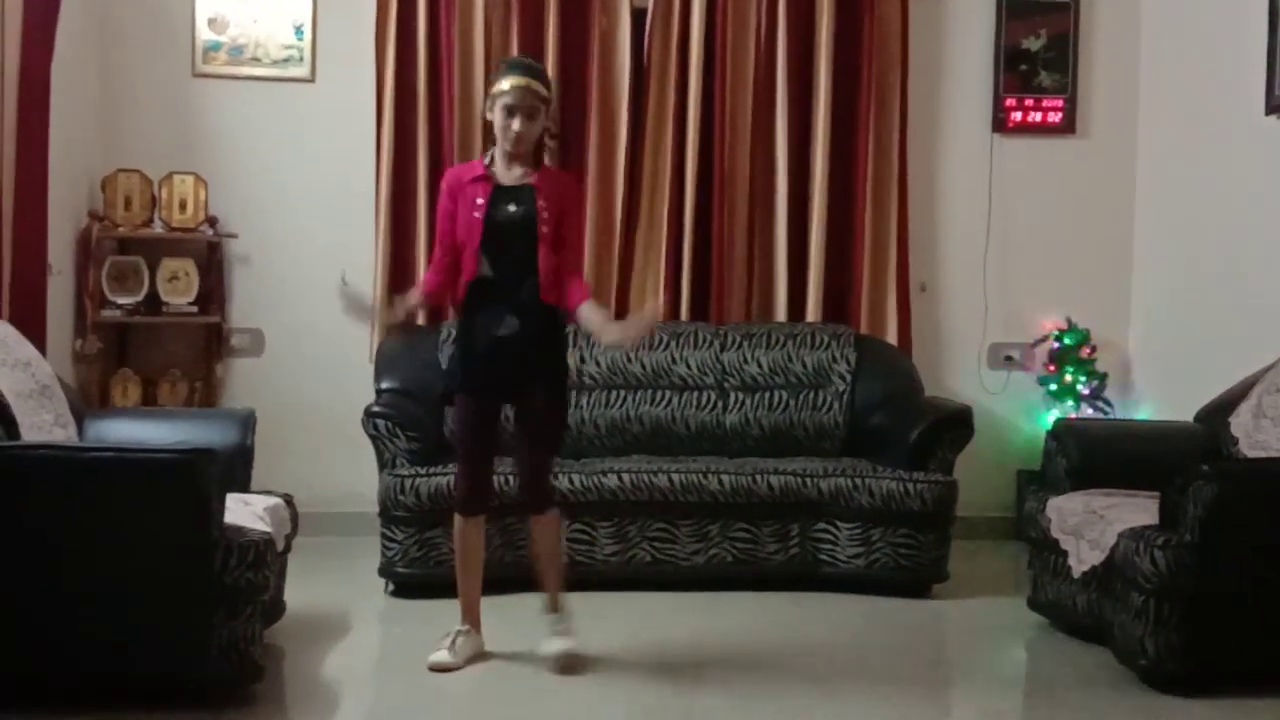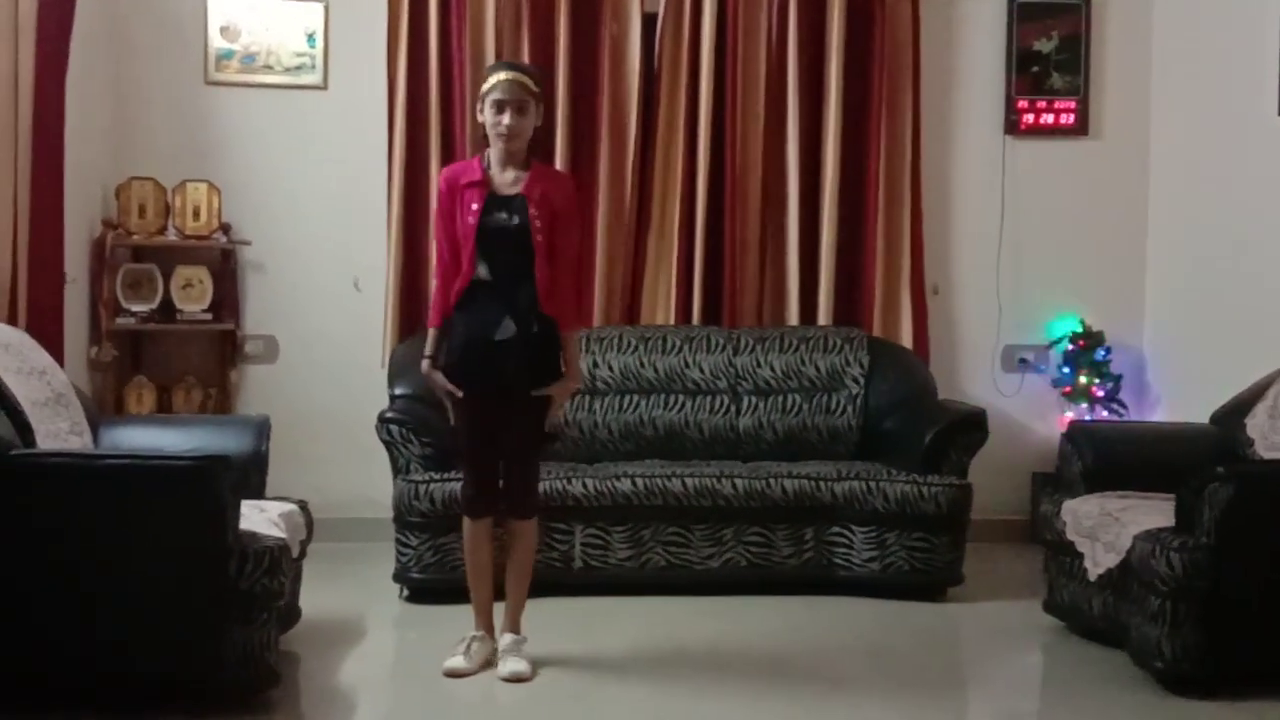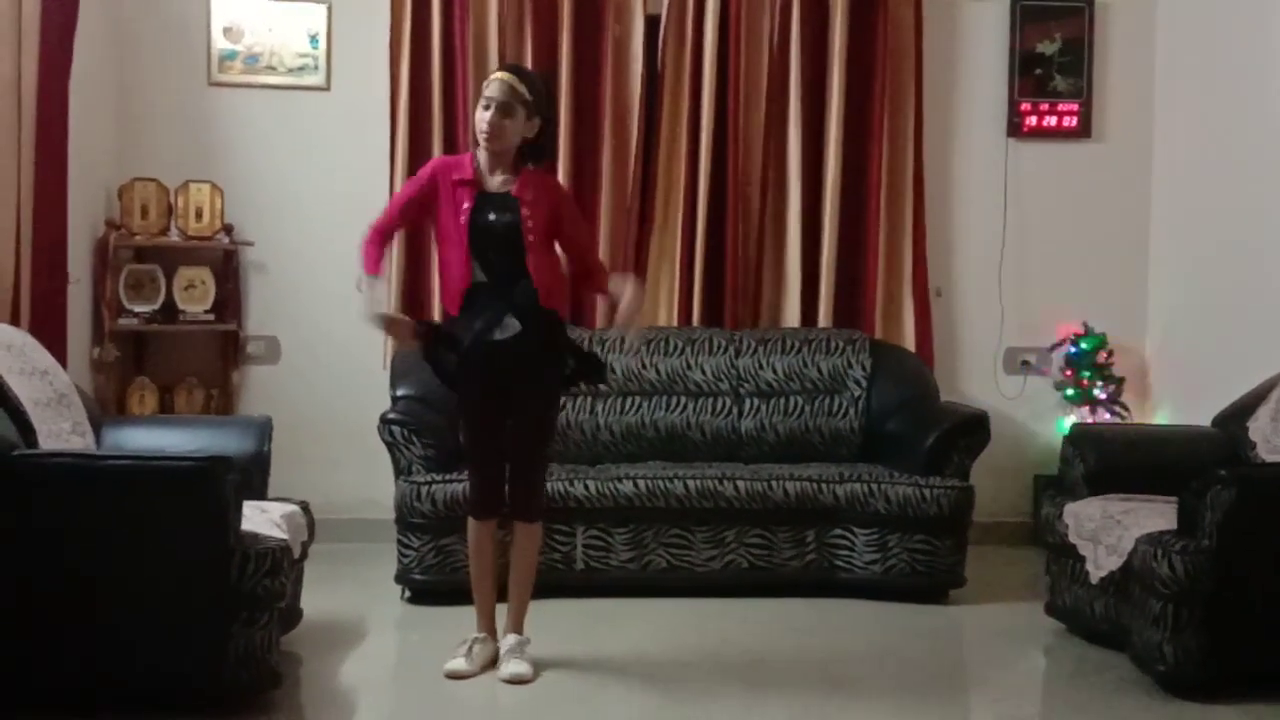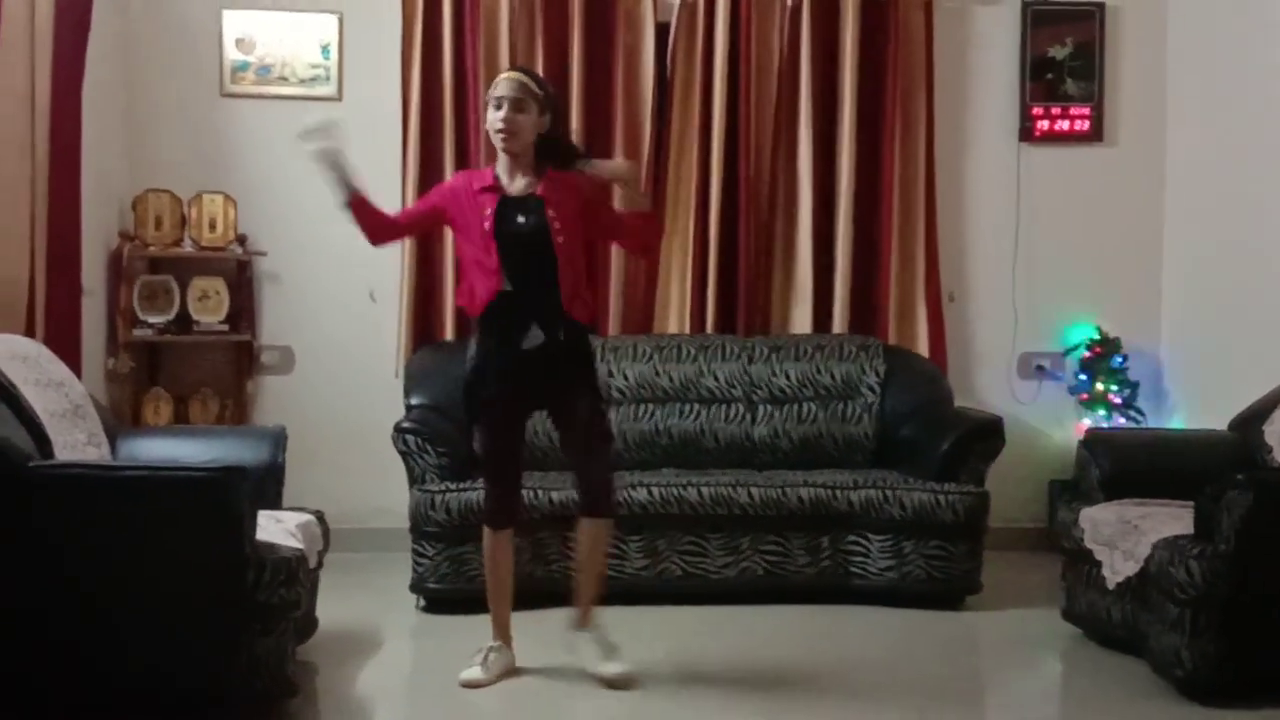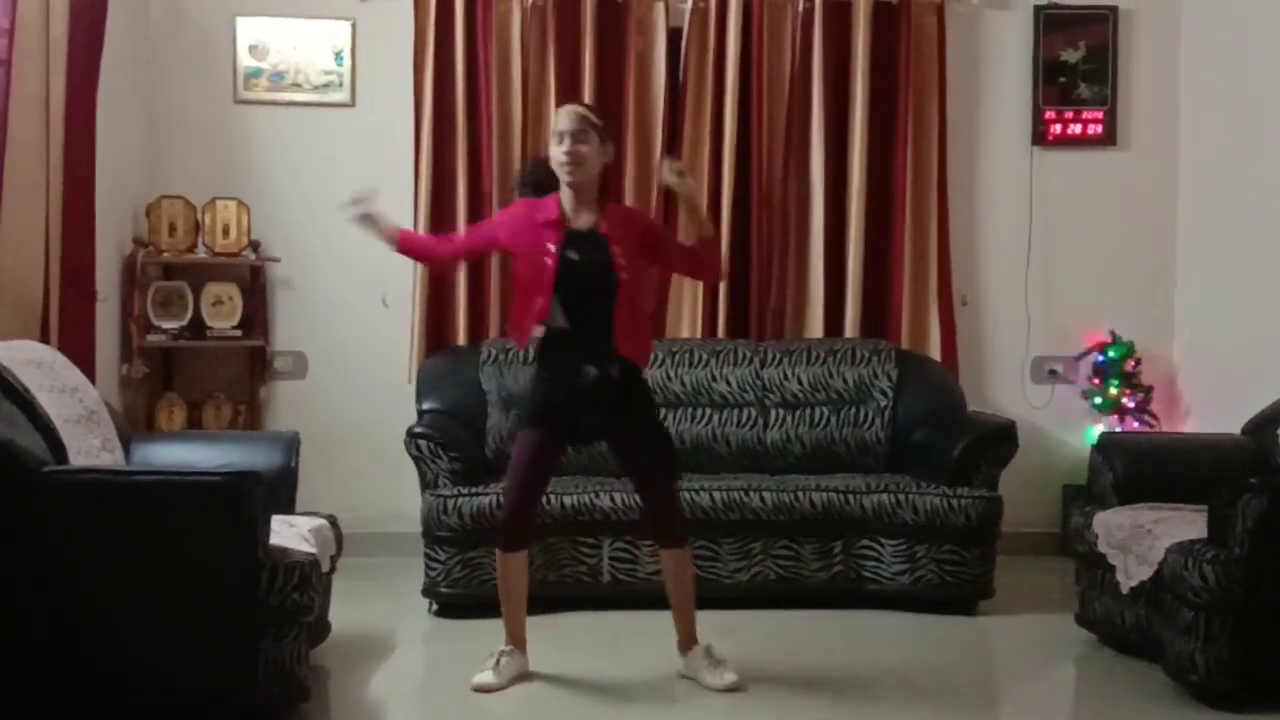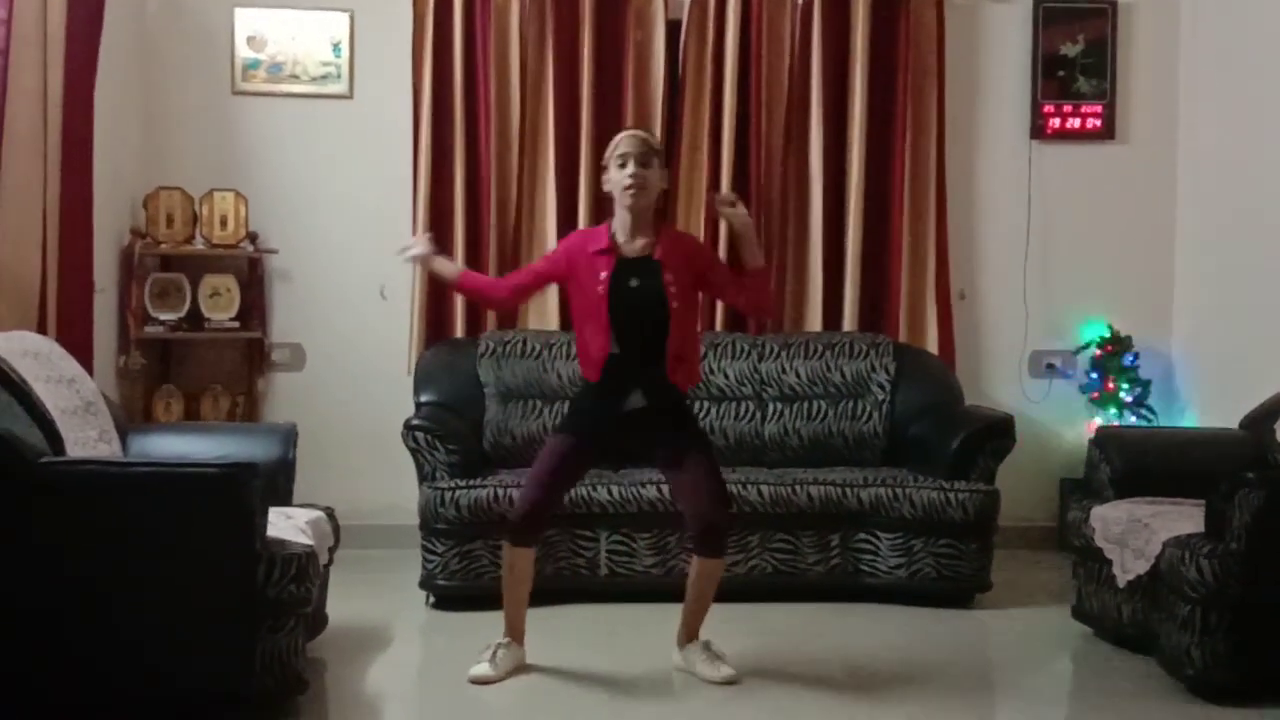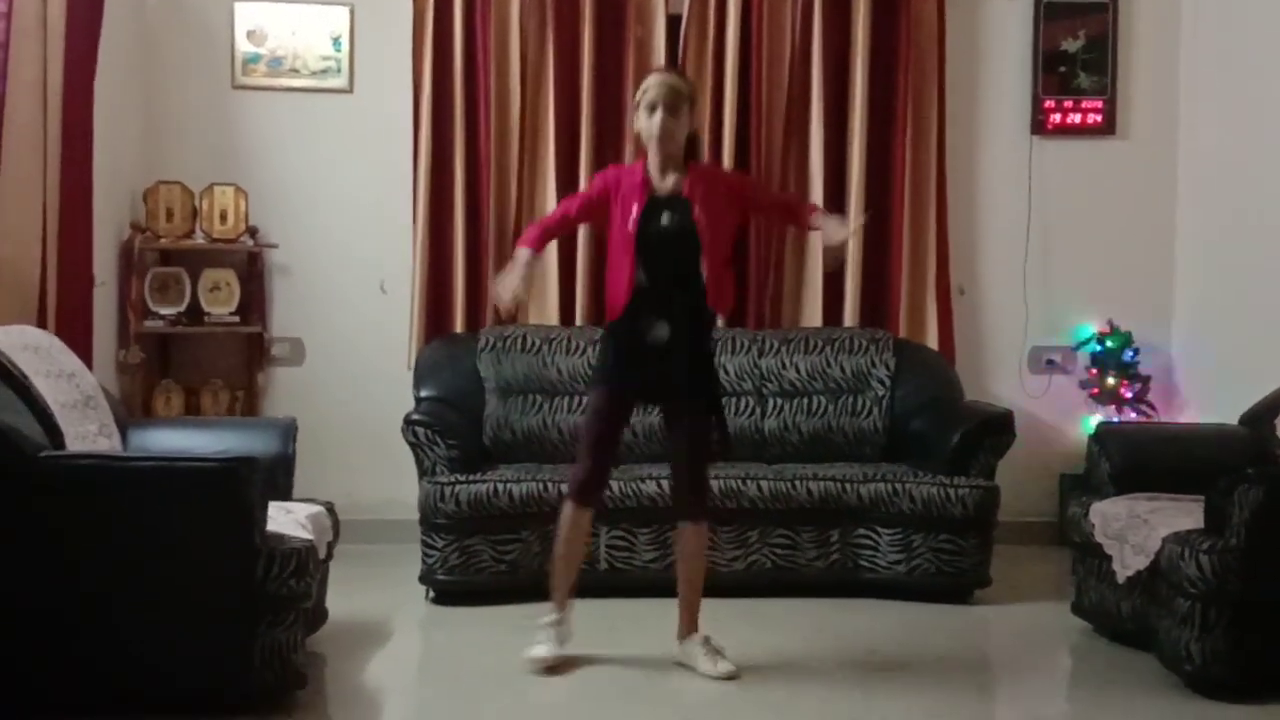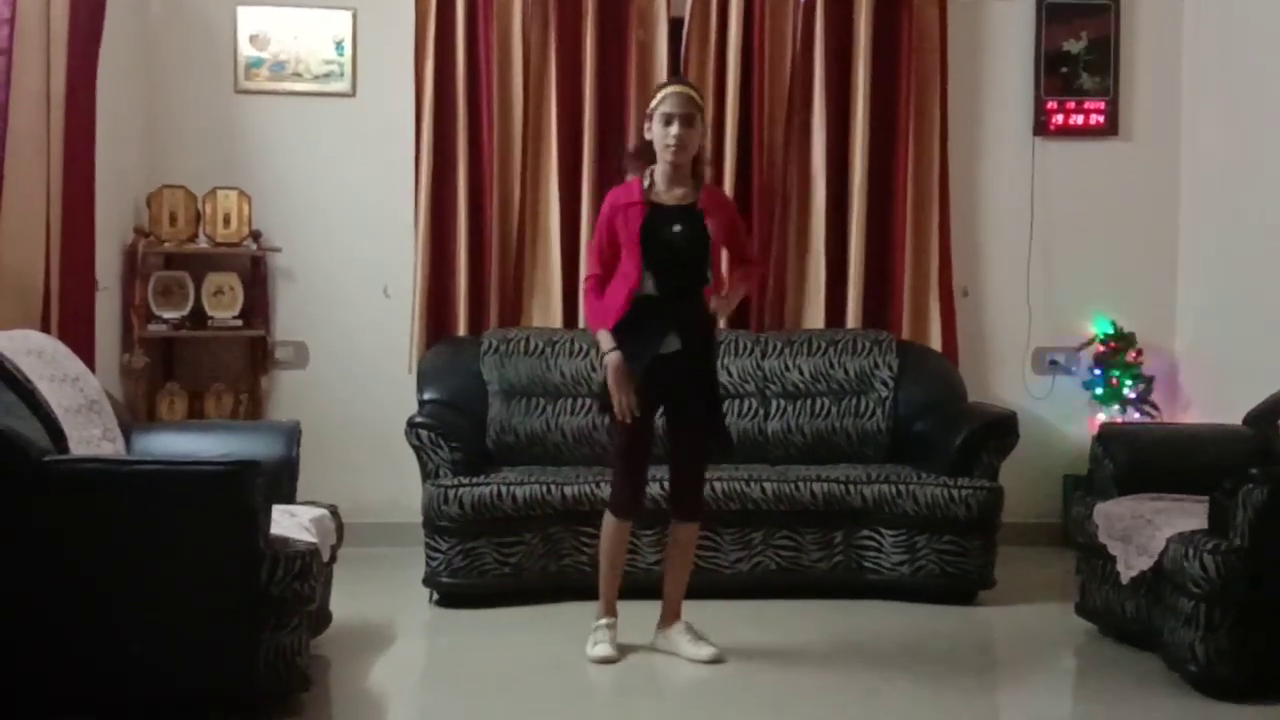
dt=0.3s
person 1, frame 1
left shoulder: (560, 187)
right shoulder: (458, 183)
left elbow: (570, 276)
right elbow: (443, 273)
left wrist: (605, 325)
right wrist: (397, 307)
left hip: (539, 343)
right hip: (476, 340)
left knee: (535, 481)
right knee: (469, 485)
left ankle: (555, 611)
right ankle: (468, 626)
person 1, frame 2
left shoulder: (556, 189)
right shoulder: (454, 182)
left elbow: (570, 283)
right elbow: (445, 272)
left wrist: (570, 366)
right wrist: (431, 352)
left hip: (530, 347)
right hip: (471, 344)
left knee: (521, 488)
right knee: (477, 488)
left ankle: (511, 633)
right ankle: (480, 632)
person 1, frame 3
left shoulder: (544, 190)
right shoulder: (444, 175)
left elbow: (583, 261)
right elbow: (385, 232)
left wrist: (622, 286)
left hip: (537, 347)
right hip: (476, 349)
left knee: (526, 493)
right knee: (483, 491)
left ankle: (514, 634)
right ankle: (484, 633)
person 1, frame 4
left shoulder: (573, 187)
right shoulder: (464, 189)
left elbow: (643, 245)
right elbow: (387, 228)
left wrist: (627, 184)
right wrist: (342, 175)
left hip: (564, 352)
right hip: (498, 351)
left knee: (596, 484)
right knee: (499, 497)
left ankle: (586, 625)
right ankle: (500, 643)
person 1, frame 5
left shoulder: (629, 224)
right shoulder: (521, 221)
left elbow: (706, 267)
right elbow: (445, 251)
left wrist: (690, 206)
right wrist: (380, 226)
left hip: (619, 387)
right hip: (553, 386)
left knee: (667, 515)
right knee: (512, 518)
left ankle: (691, 648)
right ankle: (514, 651)
person 1, frame 6
left shoulder: (685, 252)
right shoulder: (577, 249)
left elbow: (756, 305)
right elbow: (502, 295)
left wrist: (747, 234)
right wrist: (434, 260)
left hip: (665, 407)
right hip: (597, 403)
left knee: (712, 519)
right knee: (526, 514)
left ankle: (689, 643)
right ankle: (512, 643)
person 1, frame 7
left shoulder: (719, 187)
right shoulder: (614, 185)
left elbow: (790, 209)
right elbow: (549, 224)
left wrist: (827, 224)
right wrist: (521, 265)
left hip: (688, 350)
right hip: (626, 343)
left knee: (692, 490)
right knee: (587, 477)
left ankle: (689, 634)
right ankle: (557, 616)
person 1, frame 8
left shoulder: (716, 205)
right shoulder: (621, 201)
left elbow: (747, 262)
right elbow: (596, 284)
left wrist: (730, 295)
right wrist: (610, 355)
left hip: (694, 355)
right hip: (635, 353)
left knee: (689, 492)
right knee: (627, 489)
left ankle: (670, 622)
right ankle: (605, 620)
